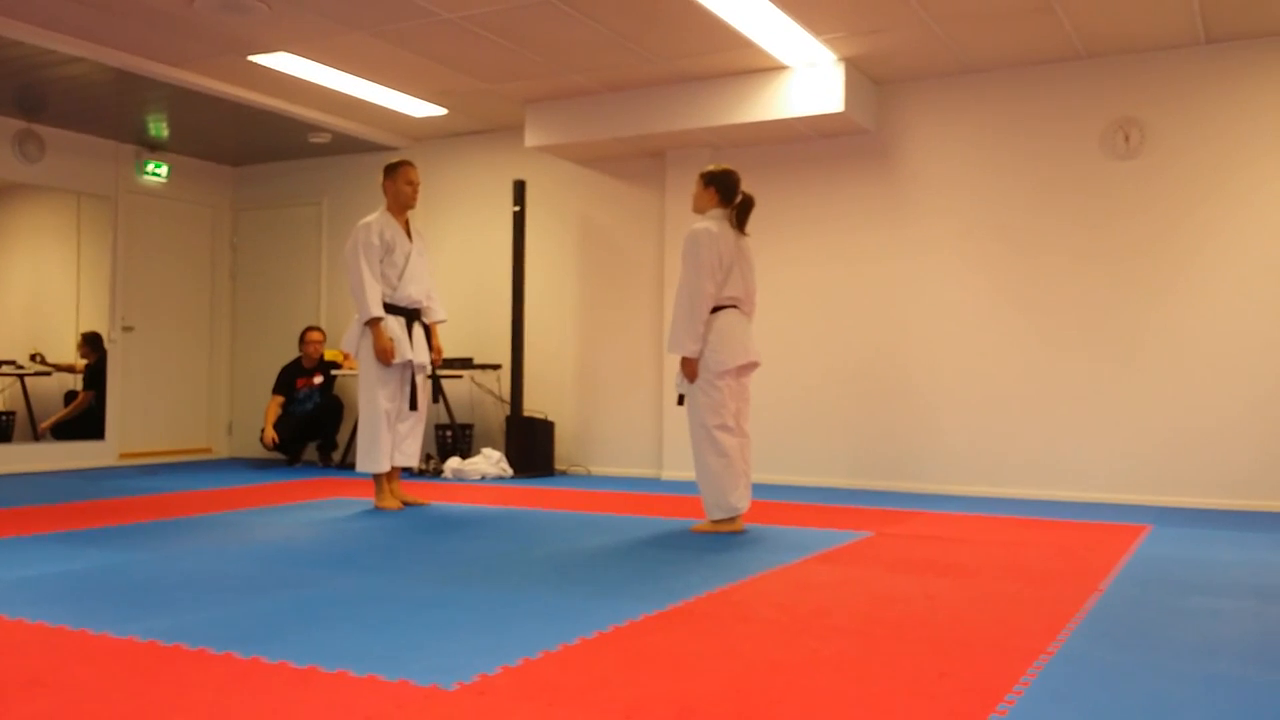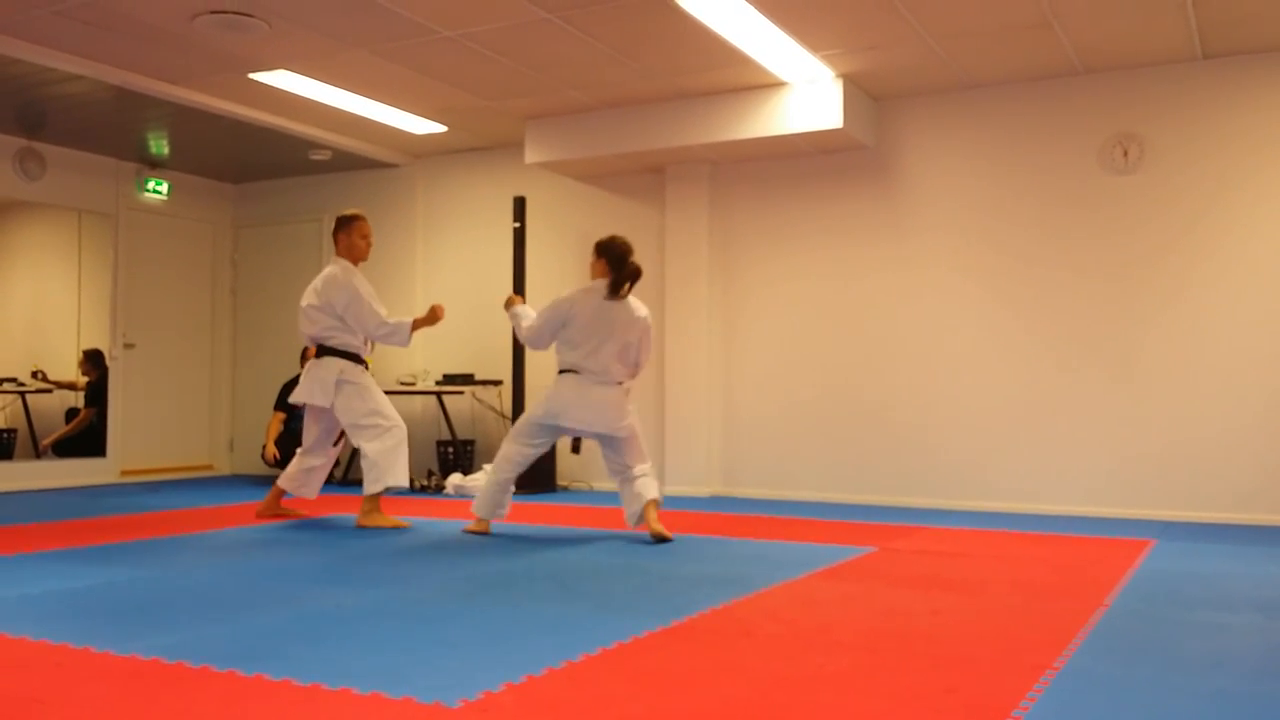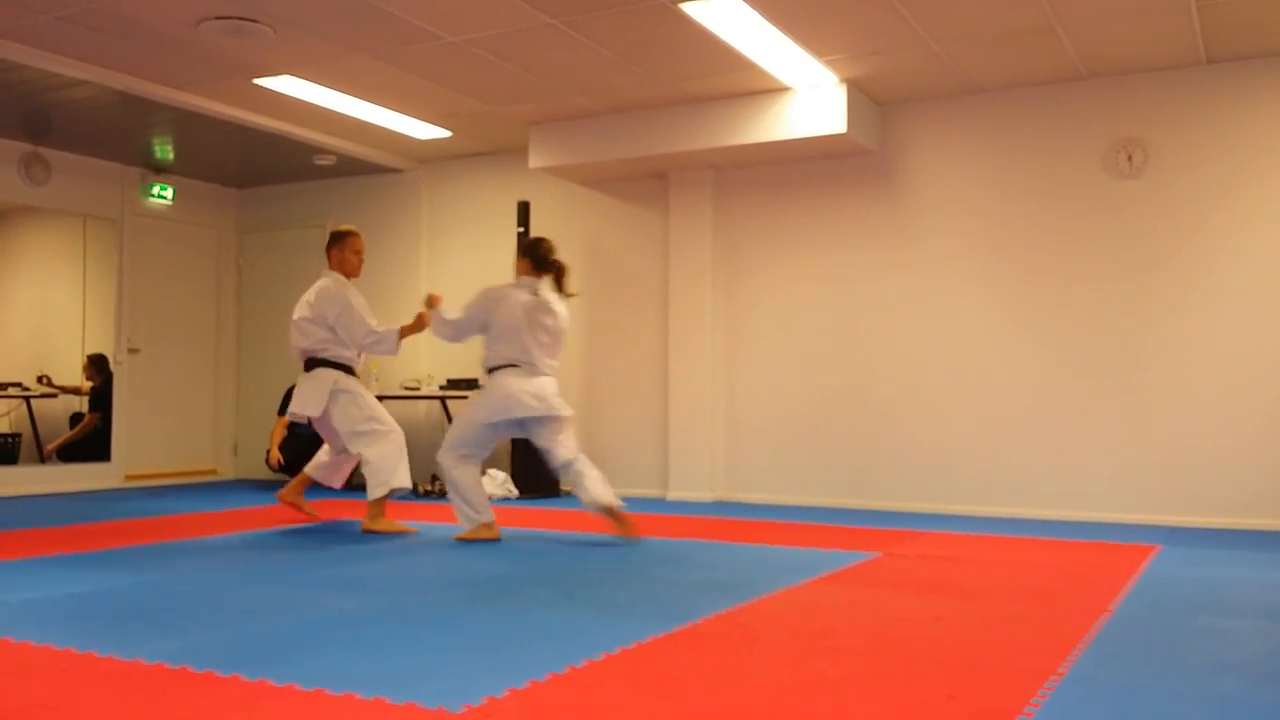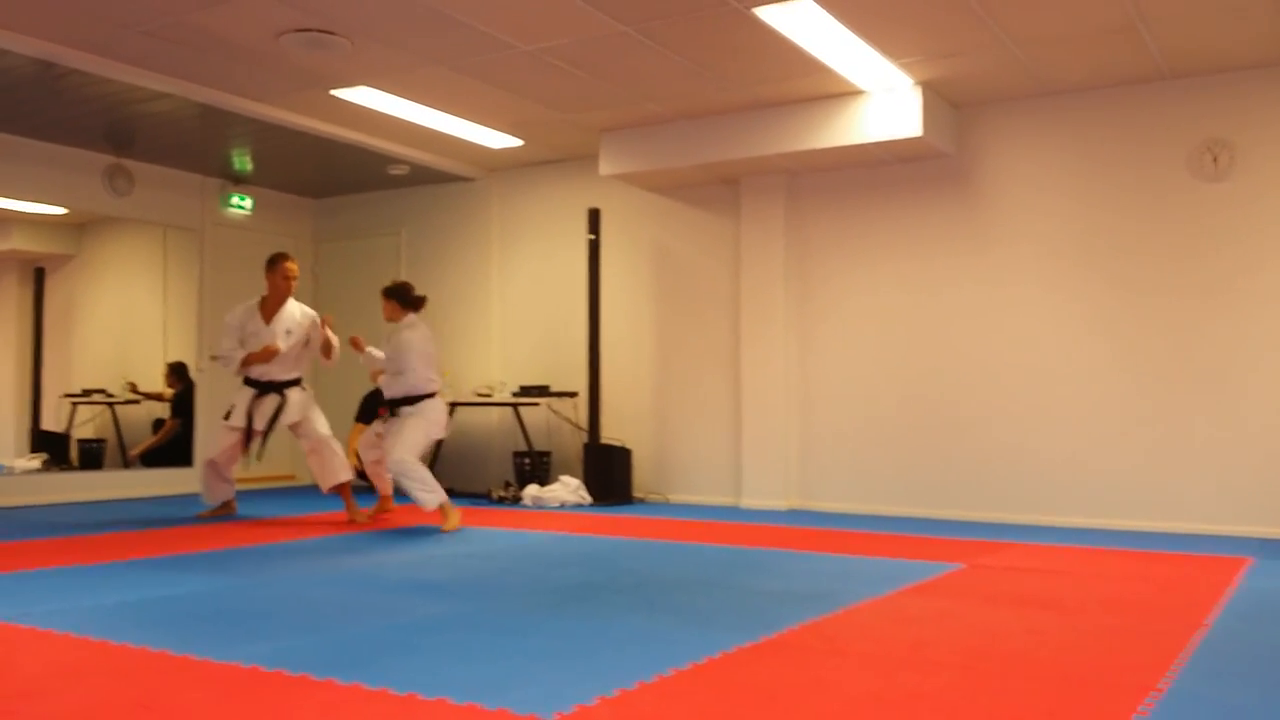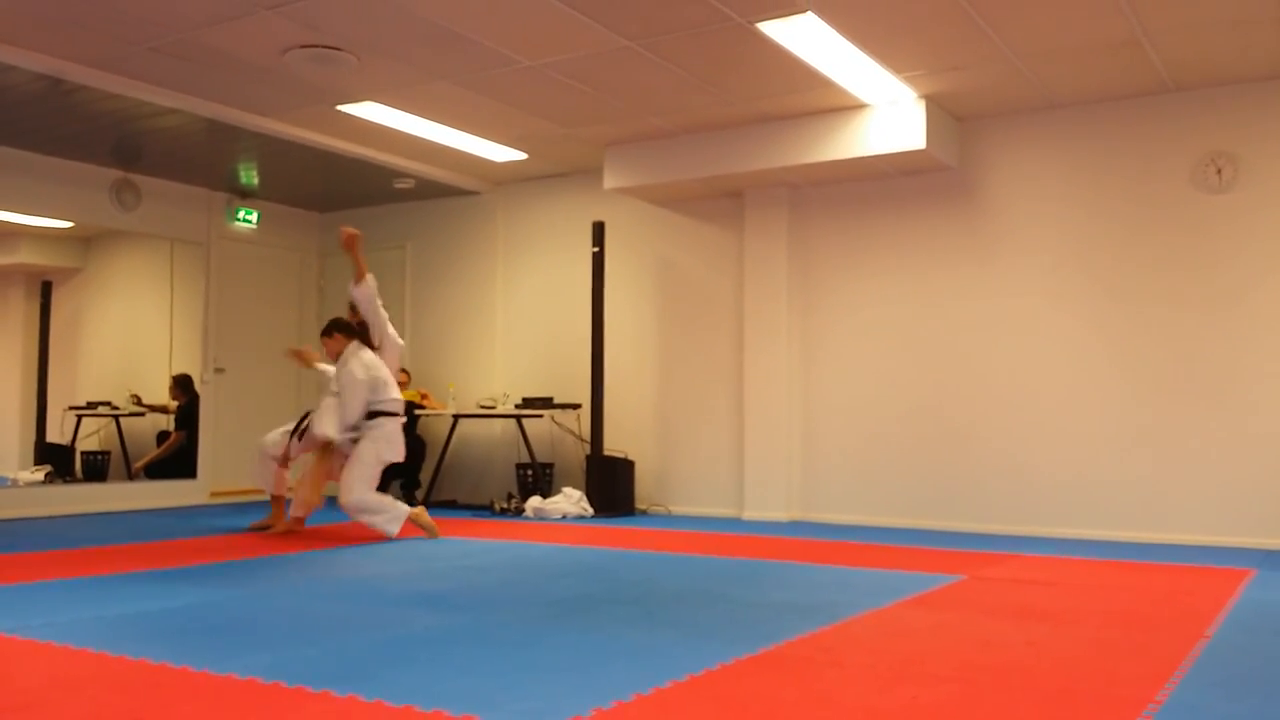
dt=1s
person 1, frame 1
left shoulder: (416, 236)
right shoulder: (370, 230)
right elbow: (365, 285)
left wrist: (433, 334)
right wrist: (379, 332)
left hip: (413, 330)
right hip: (385, 327)
left knee: (411, 408)
right knee: (381, 407)
left ankle: (394, 484)
right ankle: (381, 489)
person 1, frame 2
left shoulder: (328, 279)
right shoulder: (345, 279)
right elbow: (377, 326)
right wrist: (424, 321)
left hip: (328, 371)
right hip: (341, 372)
left knee: (318, 445)
right knee: (387, 429)
left ankle: (271, 503)
right ankle: (370, 511)
person 1, frame 3
left shoulder: (321, 291)
right shoulder: (339, 292)
right elbow: (364, 335)
right wrist: (412, 328)
left hip: (325, 380)
right hip: (333, 381)
left knee: (349, 443)
right knee: (383, 437)
left ankle: (295, 490)
right ankle: (376, 516)
person 1, frame 4
left shoulder: (304, 315)
right shoulder: (242, 315)
left elbow: (327, 355)
right elbow: (225, 355)
left wrist: (326, 336)
right wrist: (255, 357)
left hip: (291, 395)
right hip: (253, 396)
left knee: (321, 440)
right knee: (220, 454)
left ankle: (351, 506)
right ankle: (225, 503)
person 1, frame 5
left shoulder: (383, 338)
left elbow: (367, 297)
left wrist: (355, 253)
right wrist: (315, 363)
right knee: (272, 446)
right ankle: (277, 514)
person 2, frame 1
left shoulder: (702, 233)
right shoulder: (737, 237)
left elbow: (696, 294)
left wrist: (688, 349)
left hip: (712, 338)
right hip: (736, 337)
left knee: (712, 428)
right knee: (732, 428)
left ankle: (726, 513)
right ankle: (733, 510)
person 2, frame 2
left shoulder: (572, 302)
right shoulder: (639, 313)
left elbow: (535, 337)
right elbow: (637, 364)
left wrist: (518, 310)
left hip: (568, 395)
right hip: (611, 401)
left knee: (514, 452)
right knee: (635, 468)
left ankle: (483, 517)
right ankle: (648, 515)
person 2, frame 3
left shoulder: (495, 296)
right shoulder: (557, 308)
left elbow: (454, 332)
left wrist: (436, 310)
left hip: (503, 389)
right hip: (542, 390)
left knee: (455, 456)
right knee: (568, 458)
left ankle: (484, 524)
right ankle: (608, 504)
person 2, frame 4
left shoulder: (407, 336)
right shoulder: (407, 330)
left elbow: (413, 381)
right elbow: (390, 366)
left wrist: (383, 381)
right wrist: (365, 350)
left hip: (421, 410)
right hip: (404, 410)
left knee: (400, 461)
right knee: (369, 446)
left ankle: (448, 510)
right ankle: (385, 499)
person 2, frame 5
left shoulder: (354, 364)
right shoulder: (358, 356)
left elbow: (348, 414)
left hip: (378, 431)
right hip: (371, 428)
left knee: (352, 499)
left ankle: (413, 515)
